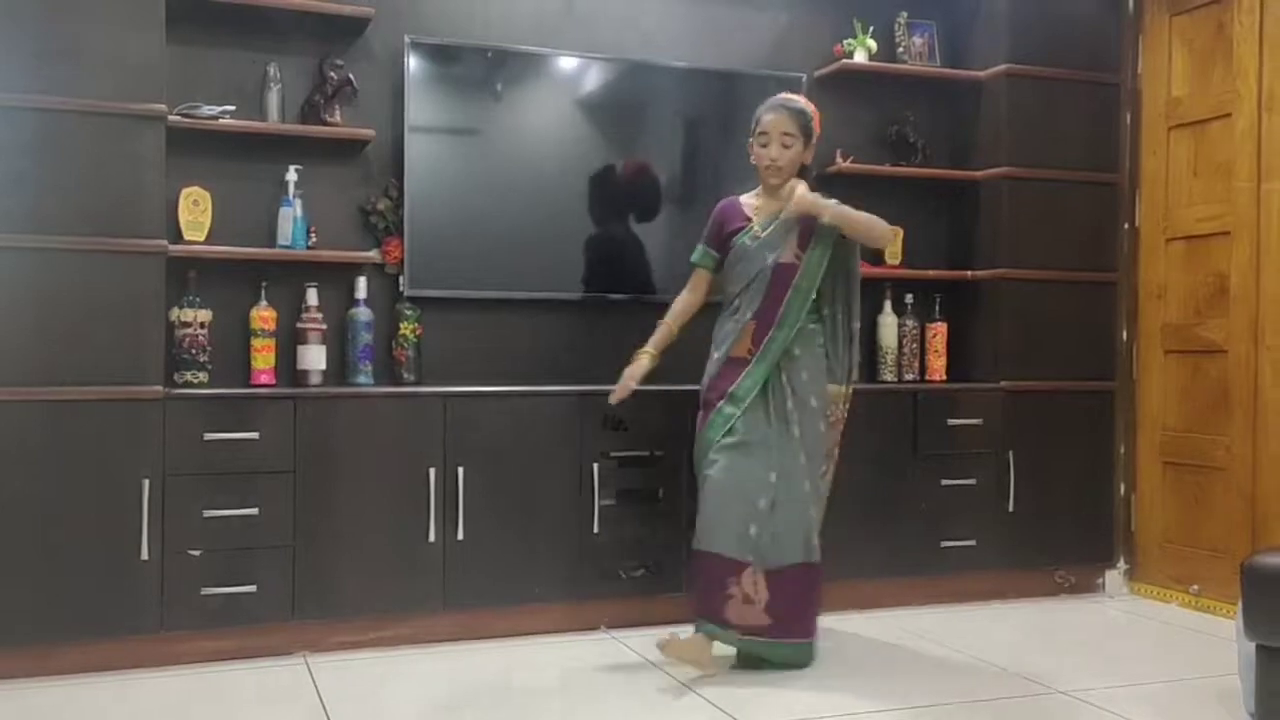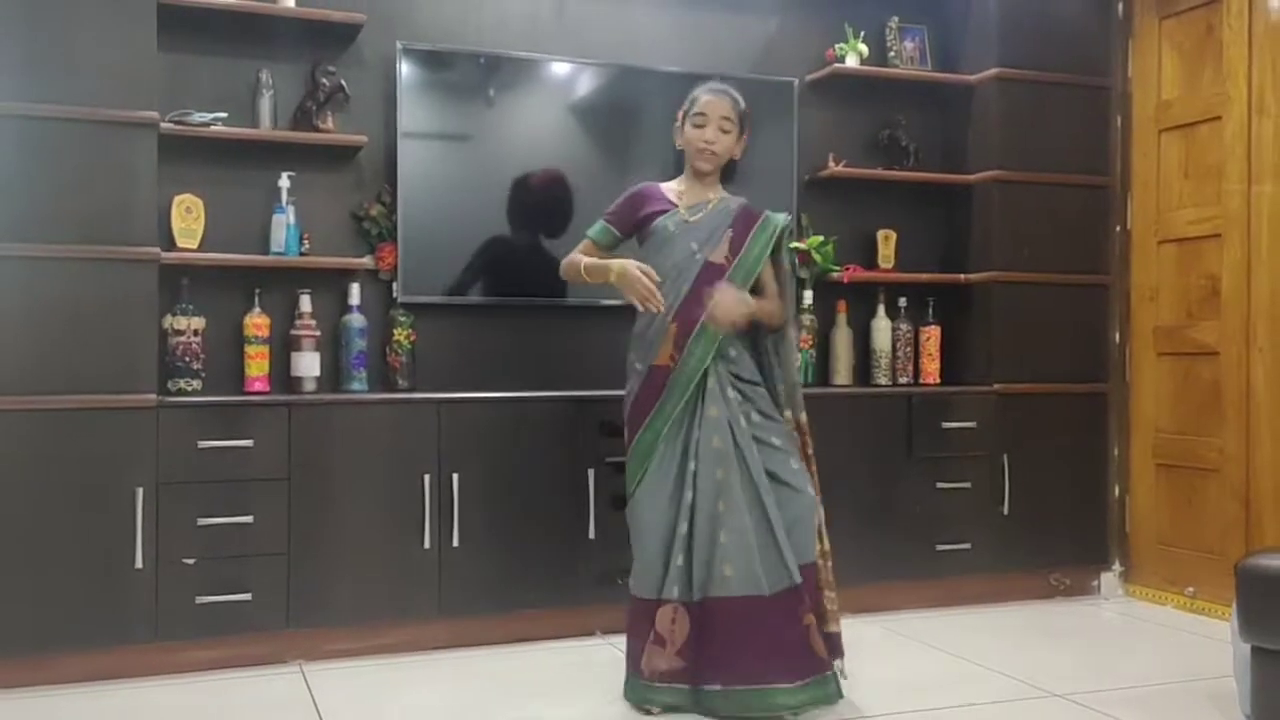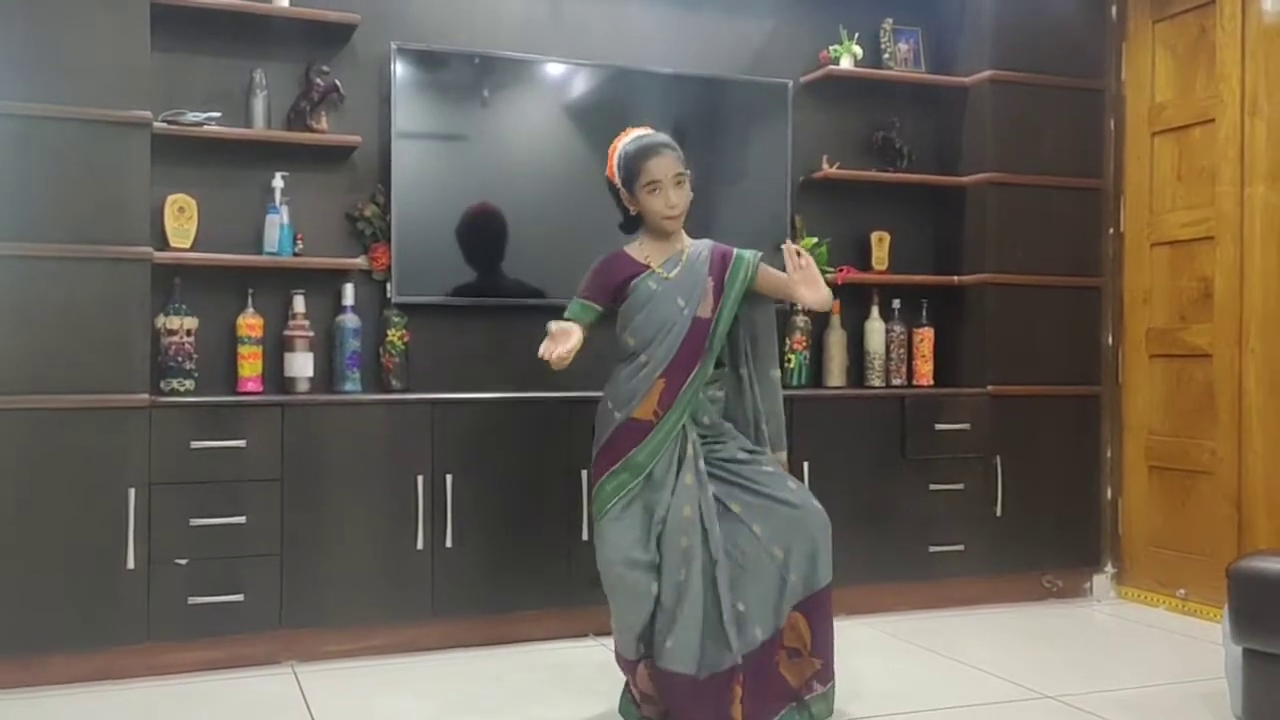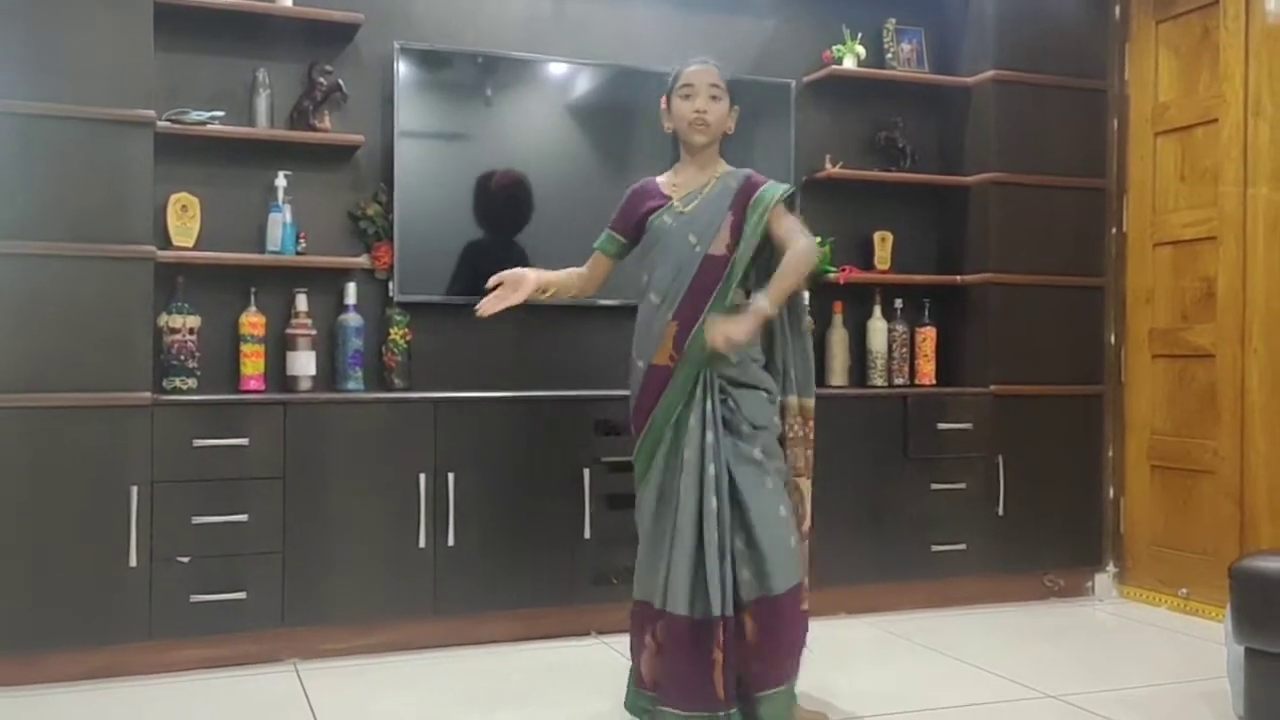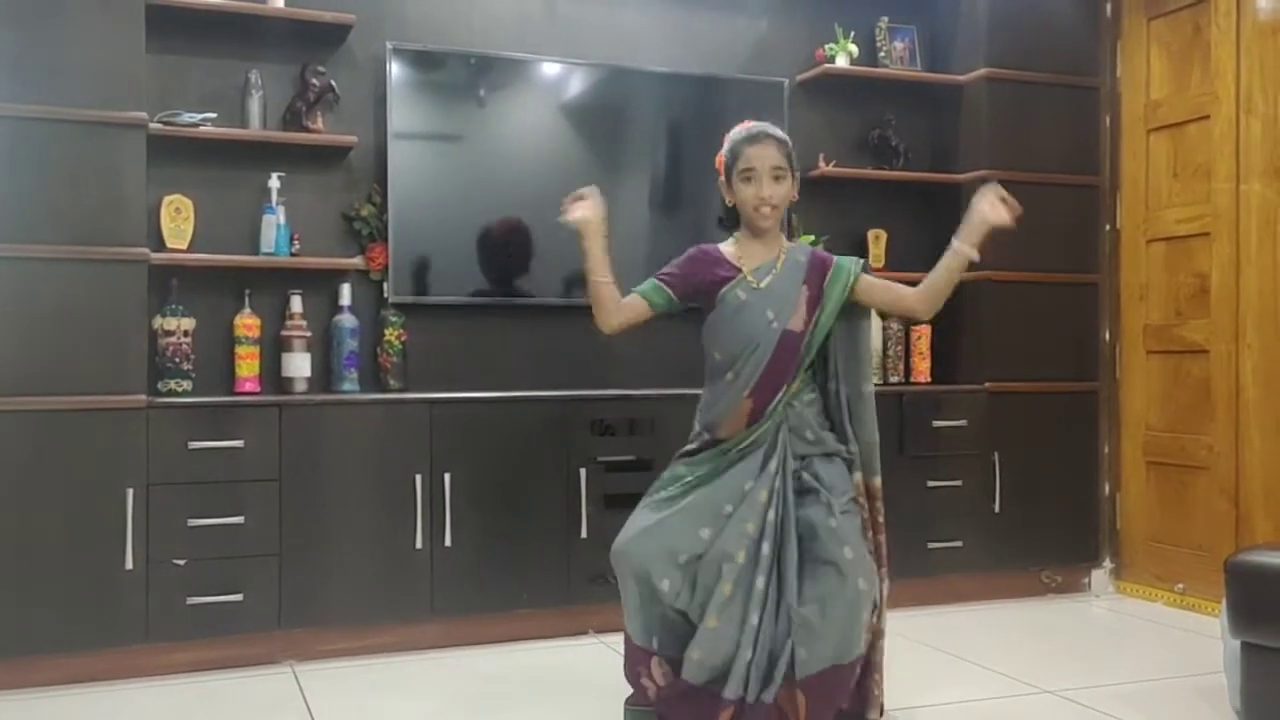
dt=0.7s
person 1, frame 1
left shoulder: (822, 212)
right shoulder: (729, 214)
left elbow: (882, 237)
right elbow: (694, 291)
left wrist: (815, 208)
right wrist: (649, 353)
left hip: (797, 371)
right hip: (737, 369)
left knee: (786, 492)
right knee: (730, 486)
left ankle: (772, 629)
right ankle: (718, 624)
person 1, frame 2
left shoulder: (752, 222)
right shoulder: (645, 201)
left elbow: (779, 310)
right elbow: (573, 263)
left wrist: (745, 306)
right wrist: (611, 268)
left hip: (734, 384)
right hip: (664, 385)
left knee: (778, 504)
right knee: (667, 516)
person 1, frame 3
left shoulder: (723, 262)
right shoulder: (617, 269)
left elbow: (805, 289)
right elbow: (569, 337)
left wrist: (815, 293)
right wrist: (565, 340)
left hip: (711, 437)
right hip: (638, 445)
left knee: (800, 523)
right knee: (634, 568)
person 1, frame 4
left shoulder: (753, 191)
right shoulder: (645, 197)
left elbow: (804, 251)
right elbow: (591, 277)
left wrist: (750, 316)
right wrist: (540, 280)
left hip: (742, 382)
right hip: (669, 382)
left knee: (759, 519)
right knee: (676, 518)
person 1, frame 5
left shoulder: (821, 270)
right shoulder: (704, 266)
left elbow: (920, 304)
right elbow: (612, 319)
left wrist: (971, 231)
right wrist: (594, 236)
left hip: (804, 452)
right hip: (724, 454)
left knee: (843, 585)
right knee: (643, 555)
